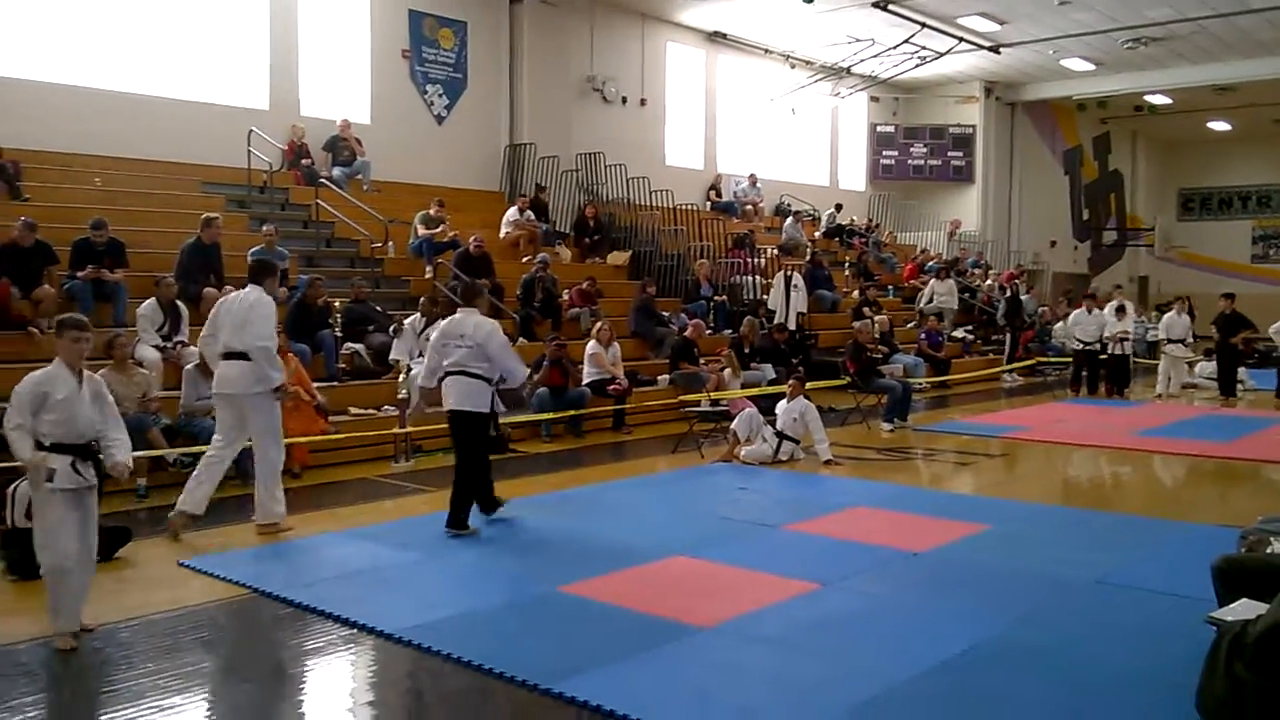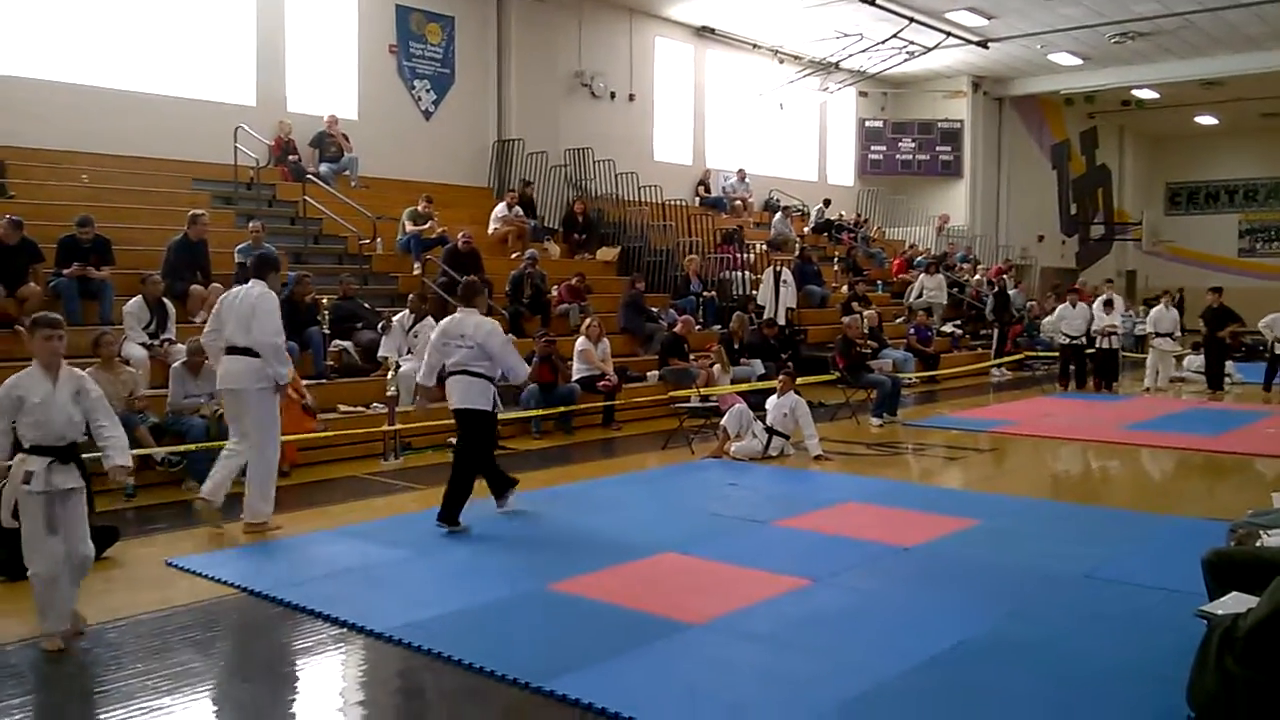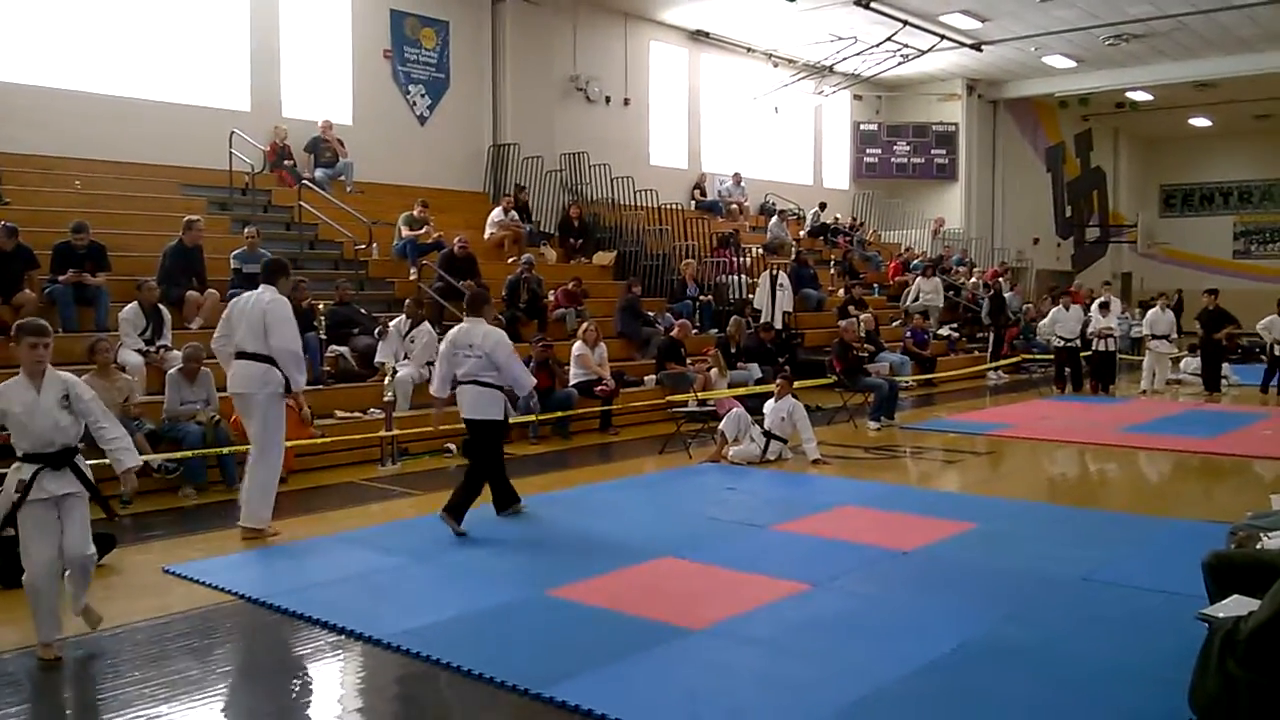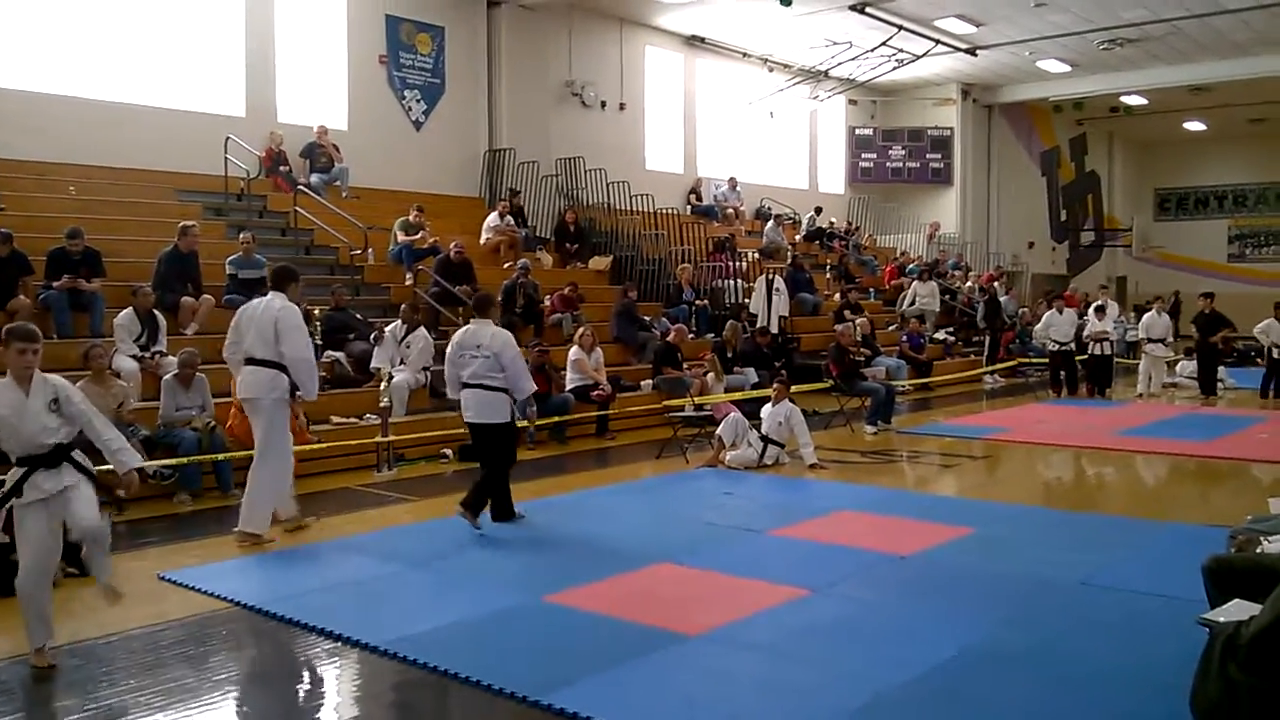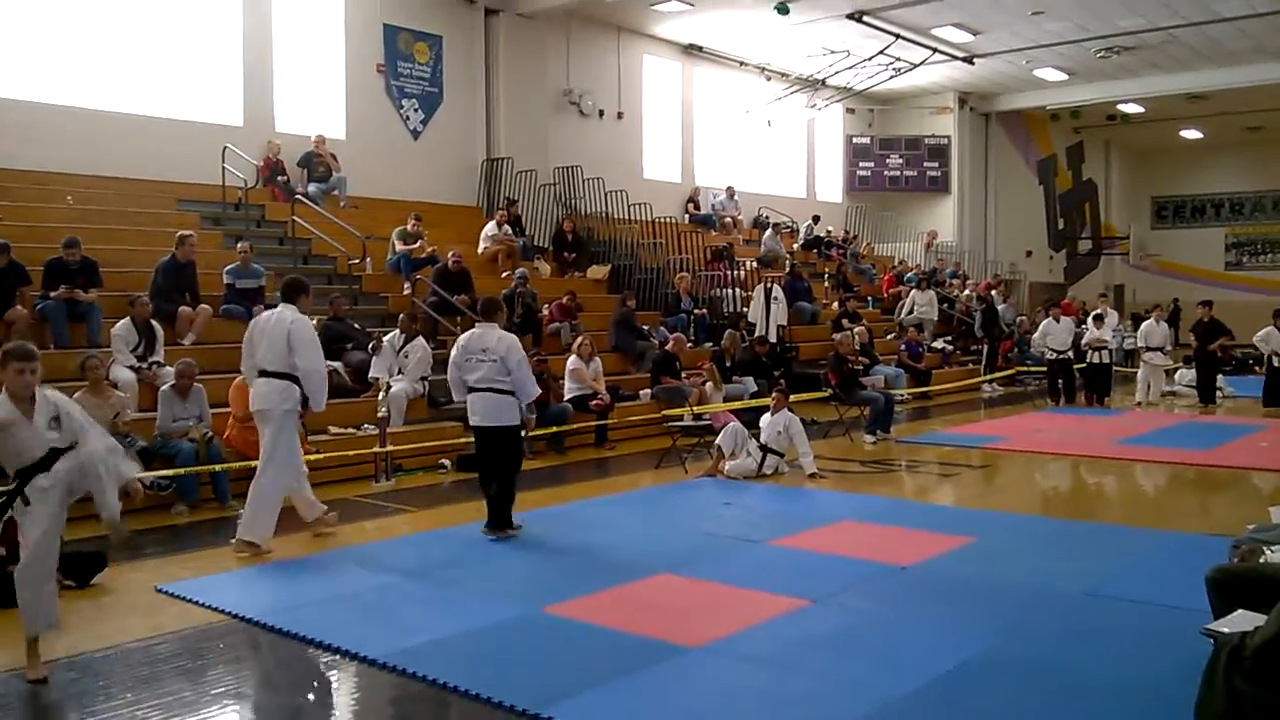
dt=0.1s
person 1, frame 1
left shoulder: (96, 385)
right shoulder: (37, 382)
left elbow: (112, 426)
left wrist: (119, 458)
right wrist: (29, 457)
left hip: (84, 470)
right hip: (51, 473)
left knee: (85, 550)
right knee: (61, 554)
left ankle: (70, 616)
right ankle: (63, 627)
person 1, frame 2
left shoulder: (80, 381)
left elbow: (103, 422)
left wrist: (118, 459)
left hip: (70, 470)
right hip: (33, 474)
left knee: (80, 552)
right knee: (46, 557)
left ankle: (64, 606)
right ankle: (53, 627)
person 1, frame 3
left shoulder: (70, 385)
left elbow: (104, 424)
left wrist: (125, 462)
left hip: (69, 474)
right hip: (31, 481)
left knee: (79, 554)
right knee: (41, 563)
left ankle: (79, 599)
right ankle: (46, 637)
person 1, frame 4
left shoulder: (56, 386)
left elbow: (95, 424)
left wrist: (125, 462)
left hip: (68, 471)
right hip: (30, 482)
left knee: (91, 528)
right knee: (33, 567)
left ankle: (102, 576)
right ankle: (39, 643)
person 1, frame 5
left shoulder: (55, 402)
left elbow: (94, 437)
left wrist: (126, 474)
left hip: (67, 473)
right hip: (33, 491)
left knee: (94, 453)
right knee: (34, 567)
left ankle: (111, 516)
right ankle: (33, 652)
person 2, frame 1
left shoulder: (226, 301)
right shoulder: (263, 302)
left elbow: (206, 342)
right elbow: (260, 346)
right wrist: (277, 379)
left hip: (226, 376)
right hip: (253, 378)
left knee: (223, 446)
right knee: (269, 448)
left ankle: (186, 509)
right ankle: (269, 517)
person 2, frame 2
left shoulder: (230, 296)
right shoulder: (266, 297)
left elbow: (209, 337)
right elbow: (267, 341)
right wrist: (283, 374)
left hip: (229, 371)
right hip: (257, 373)
left knee: (239, 442)
right knee: (264, 445)
left ankle: (210, 496)
right ankle: (256, 516)
person 2, frame 3
left shoulder: (239, 301)
right shoulder: (277, 303)
left elbow: (219, 343)
right elbow: (286, 348)
right wrist: (297, 383)
left hip: (240, 377)
right hip: (264, 378)
left knee: (261, 447)
right knee: (268, 452)
left ankle: (253, 513)
right ankle: (253, 522)
person 2, frame 4
left shoulder: (248, 308)
right shoulder: (287, 310)
left elbow: (230, 352)
right elbow: (299, 355)
right wrist: (308, 391)
left hip: (248, 382)
right hip: (272, 385)
left knee: (278, 451)
right knee: (270, 457)
left ankle: (289, 514)
right ankle: (249, 528)
person 2, frame 5
left shoulder: (260, 321)
right shoulder: (299, 322)
left elbow: (248, 366)
right elbow: (311, 368)
right wrist: (315, 403)
left hip: (262, 393)
right hip: (284, 396)
left knee: (291, 462)
right knee: (274, 467)
left ankle: (315, 515)
right ankle: (249, 537)
person 3, frame 1
left shoulder: (445, 326)
right shoulder: (488, 326)
left elbow: (431, 362)
right elbow: (506, 361)
right wrist: (523, 383)
left hip: (453, 390)
right hip: (476, 393)
left knee: (469, 452)
right knee: (471, 458)
left ankle: (489, 502)
right ankle: (457, 521)
person 3, frame 2
left shoulder: (445, 325)
right shoulder: (488, 326)
left elbow: (431, 361)
right elbow: (508, 358)
left wrist: (424, 394)
right wrist: (524, 380)
left hip: (456, 388)
right hip: (479, 391)
left knee: (482, 446)
right knee: (468, 456)
left ankle: (503, 489)
right ankle: (448, 515)
person 3, frame 3
left shoulder: (453, 335)
right shoulder: (494, 336)
left elbow: (442, 372)
right elbow: (514, 369)
left wrist: (439, 406)
right wrist: (530, 395)
left hip: (467, 398)
right hip: (489, 400)
left knee: (490, 455)
right knee: (482, 462)
left ankle: (507, 501)
right ankle: (453, 512)
person 3, frame 4
left shoulder: (459, 337)
right shoulder: (501, 337)
left elbow: (450, 373)
right elbow: (517, 374)
left wrist: (462, 398)
left hip: (471, 403)
right hip: (496, 403)
left knee: (490, 459)
right knee: (499, 463)
left ankle: (503, 511)
right ankle: (471, 506)
person 3, frame 5
left shoulder: (464, 340)
right shoulder: (508, 340)
left elbow: (454, 376)
right elbow: (522, 377)
right wrist: (529, 410)
left hip: (477, 406)
right hip: (503, 406)
left knee: (489, 467)
right knee: (508, 467)
left ankle: (501, 521)
right ankle: (497, 524)
